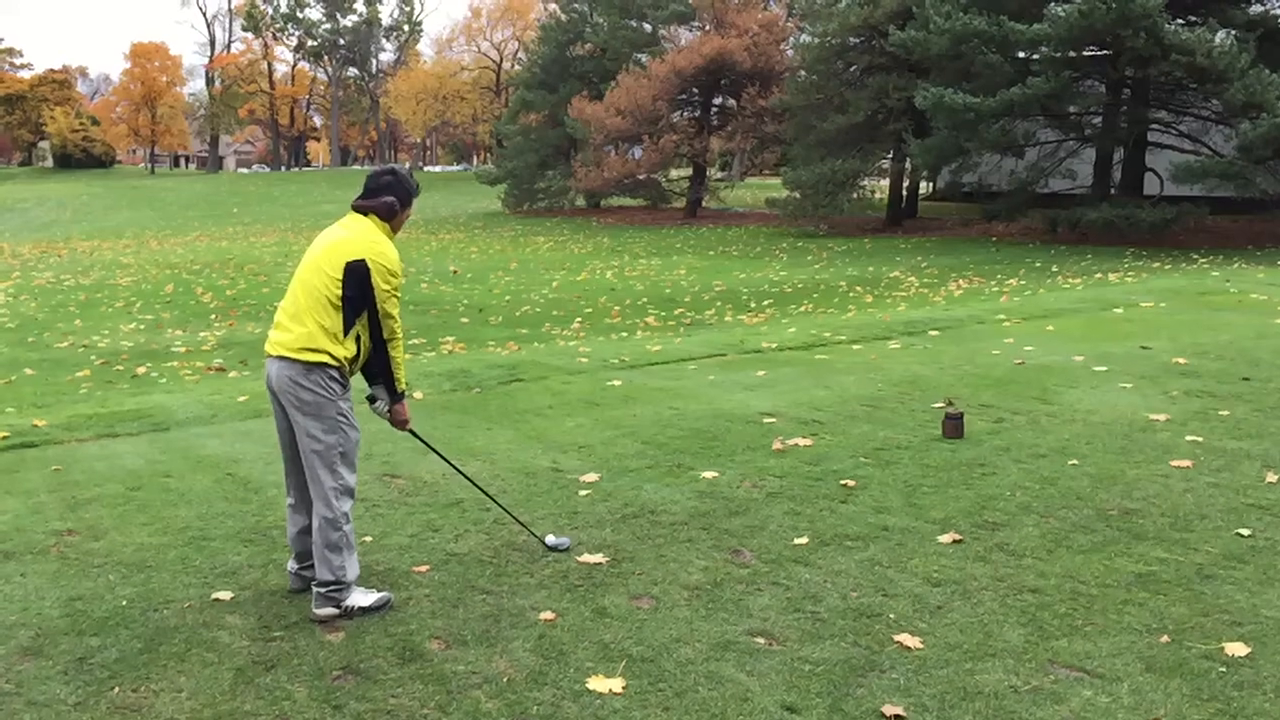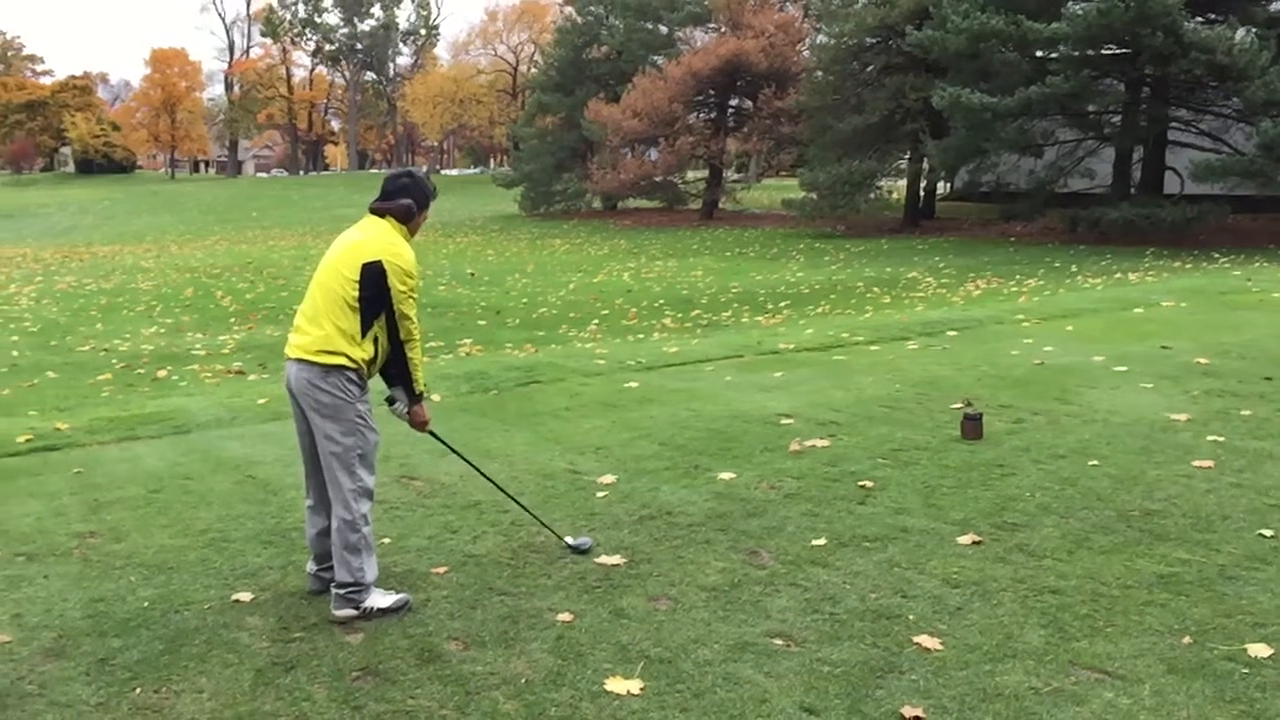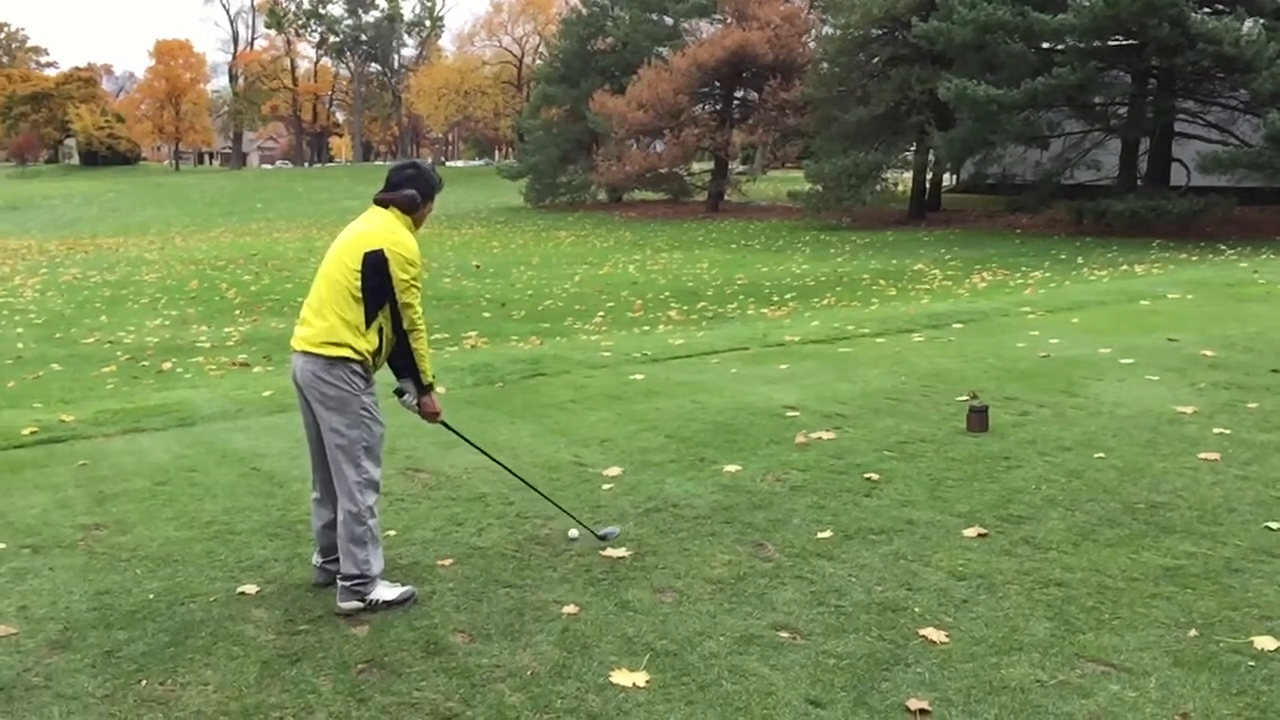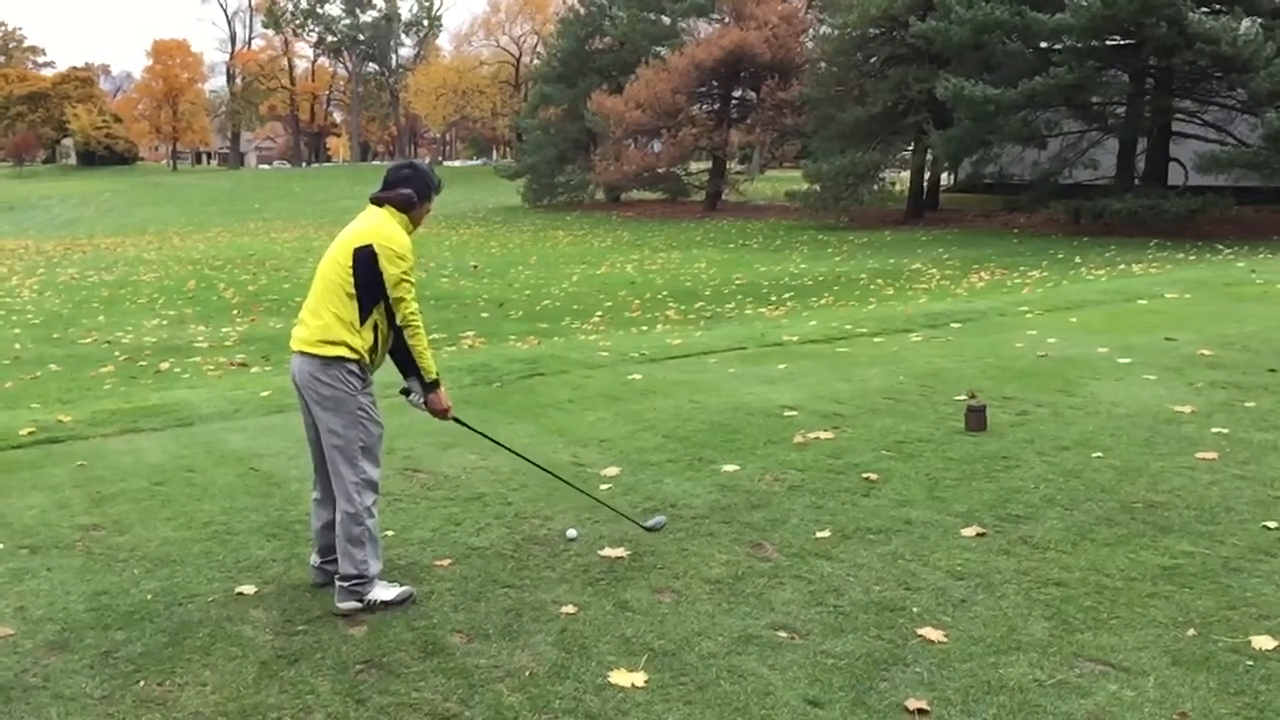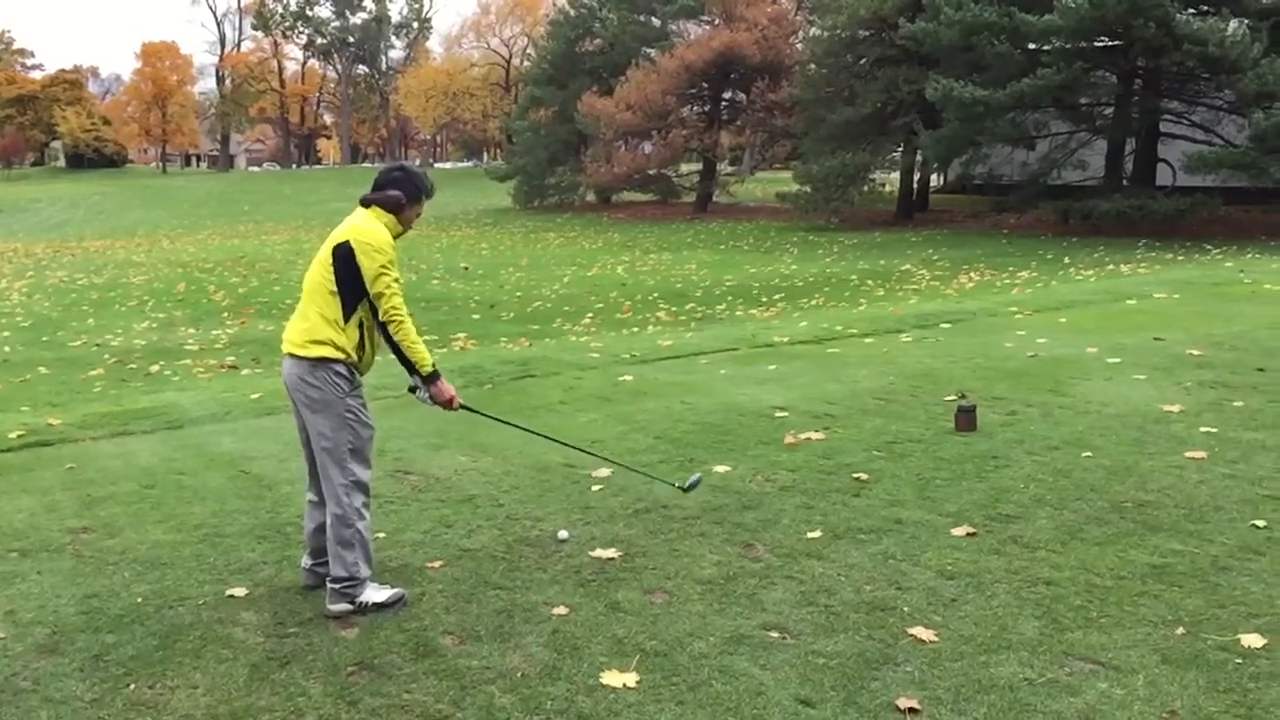
dt=1s
person 1, frame 1
left shoulder: (341, 233)
right shoulder: (378, 252)
right elbow: (384, 330)
left wrist: (377, 388)
right wrist: (395, 396)
left hip: (281, 361)
right hip: (313, 371)
left knee: (304, 477)
right knee: (333, 484)
left ankle: (305, 565)
right ankle: (334, 591)
person 1, frame 2
left shoulder: (359, 235)
right shoulder: (395, 253)
right elbow: (402, 332)
left wrist: (396, 389)
right wrist: (414, 397)
left hip: (301, 363)
right hip: (333, 373)
left knee: (325, 479)
right knee: (352, 485)
left ankle: (324, 567)
right ankle: (354, 592)
person 1, frame 3
left shoulder: (366, 226)
right shoulder: (398, 242)
right elbow: (407, 323)
left wrist: (406, 382)
right wrist: (425, 388)
left hip: (308, 356)
right hip: (339, 365)
left knee: (331, 472)
right knee: (358, 478)
left ankle: (330, 560)
right ankle: (359, 584)
person 1, frame 4
left shoulder: (367, 226)
right shoulder: (391, 239)
left elbow: (383, 317)
right elbow: (405, 320)
left wrist: (414, 381)
right wrist: (431, 384)
left hip: (309, 357)
right hip: (337, 364)
left knee: (332, 470)
right knee: (357, 477)
left ankle: (329, 560)
right ankle: (357, 585)
person 1, frame 5
left shoulder: (359, 230)
right shoulder: (371, 237)
left elbow: (382, 315)
right elbow: (392, 316)
left wrist: (420, 376)
right wrist: (431, 376)
left hip: (305, 361)
right hip: (326, 366)
left knee: (327, 473)
right knee: (348, 479)
left ankle: (320, 562)
right ankle: (349, 587)
